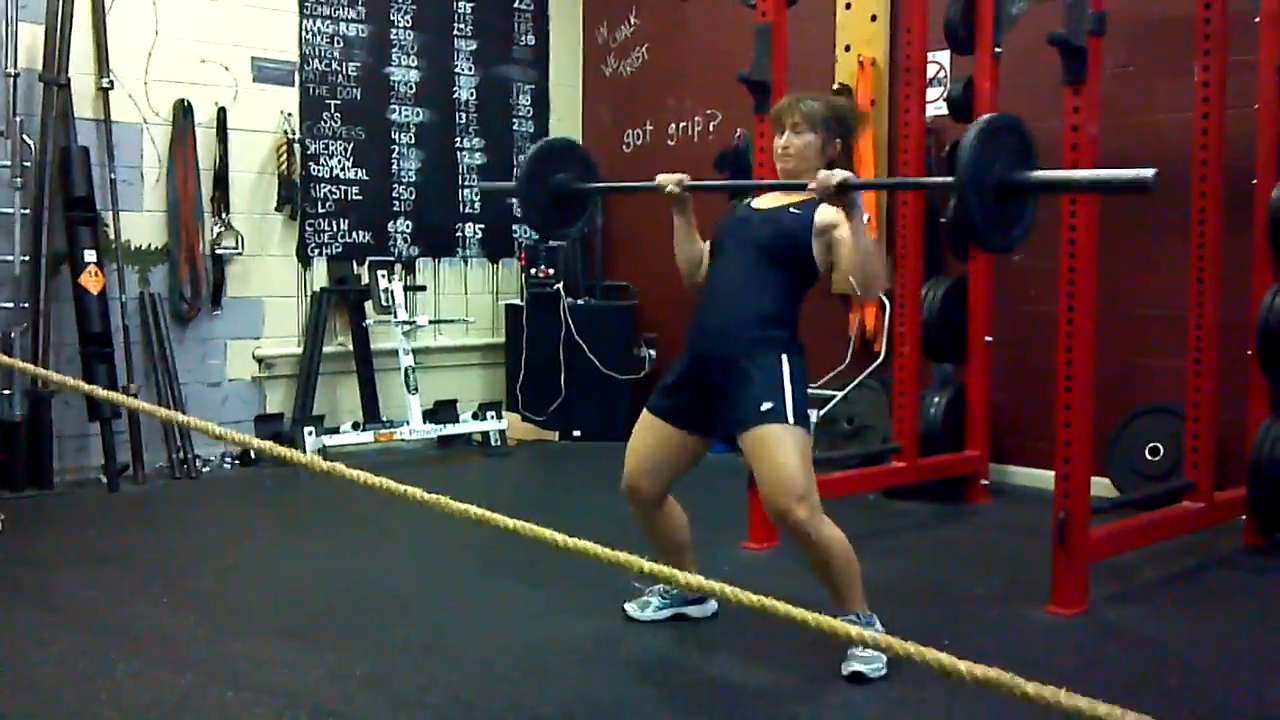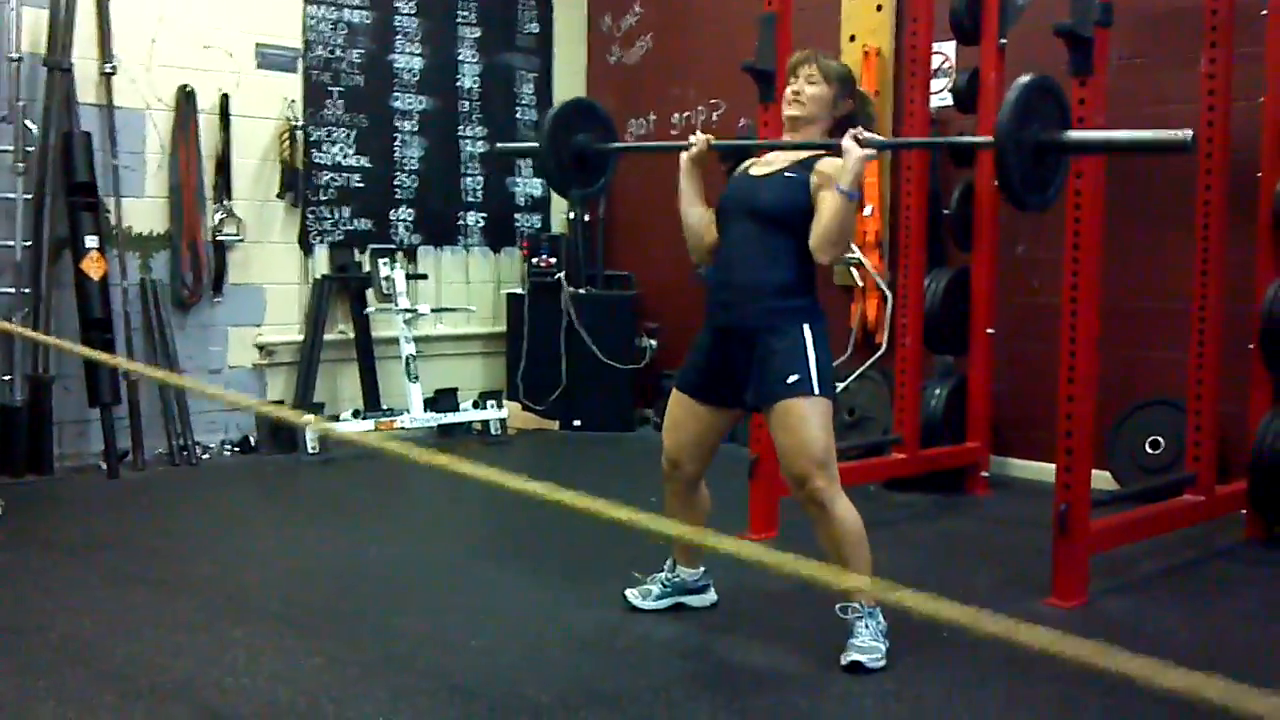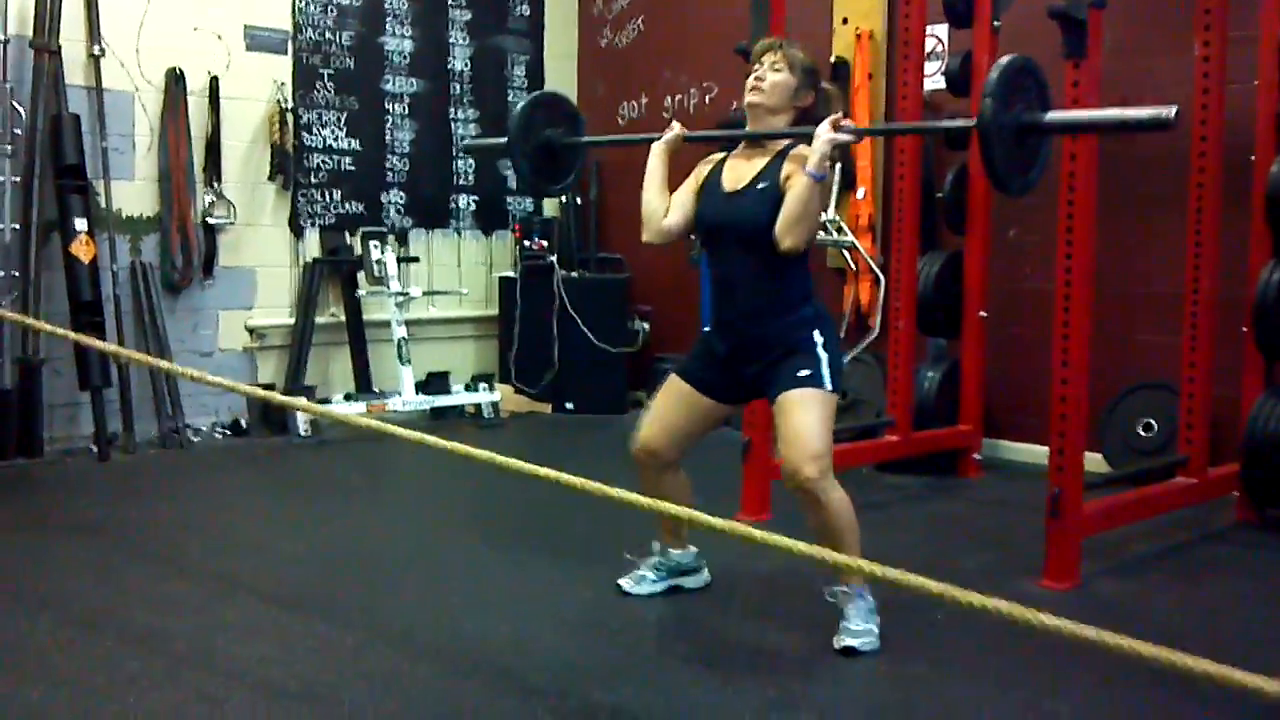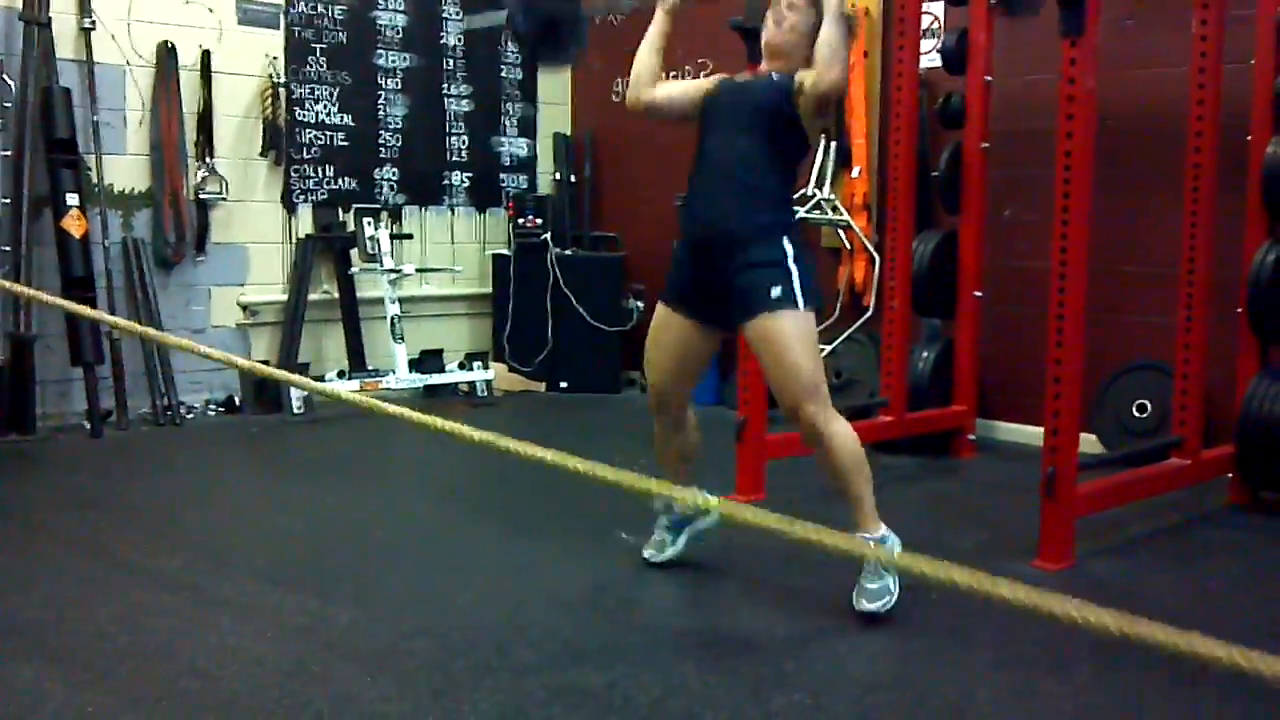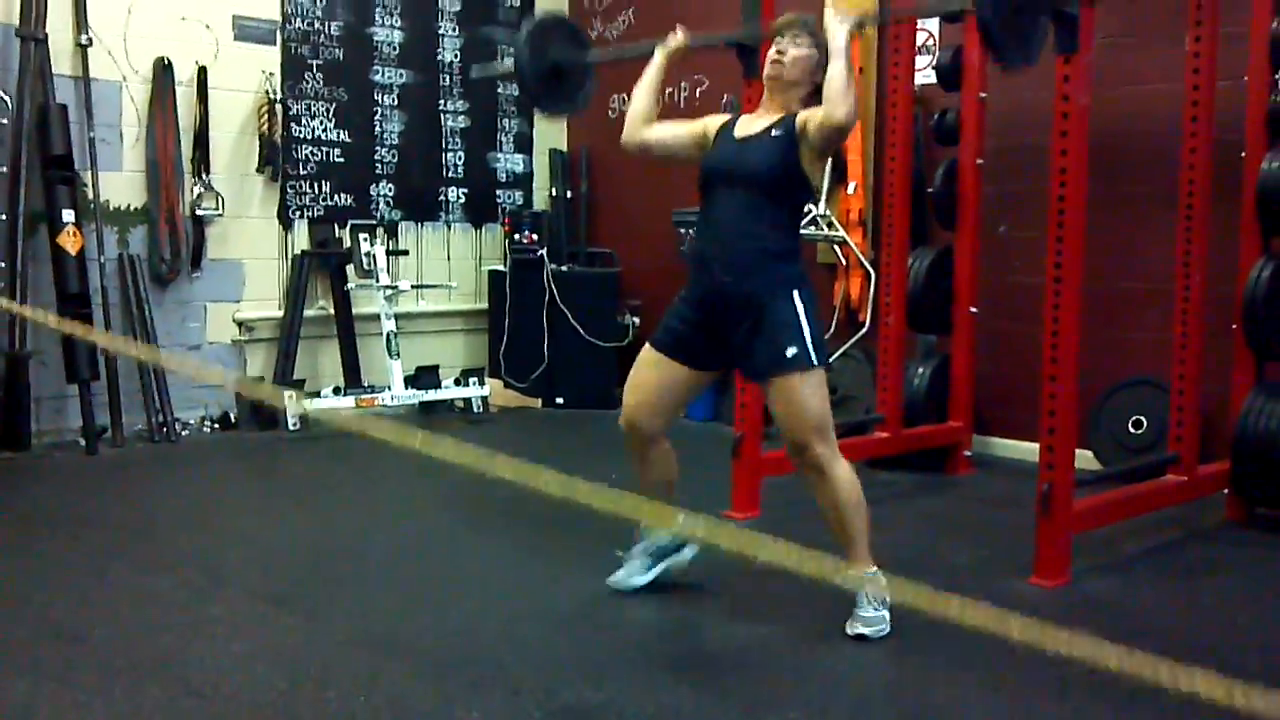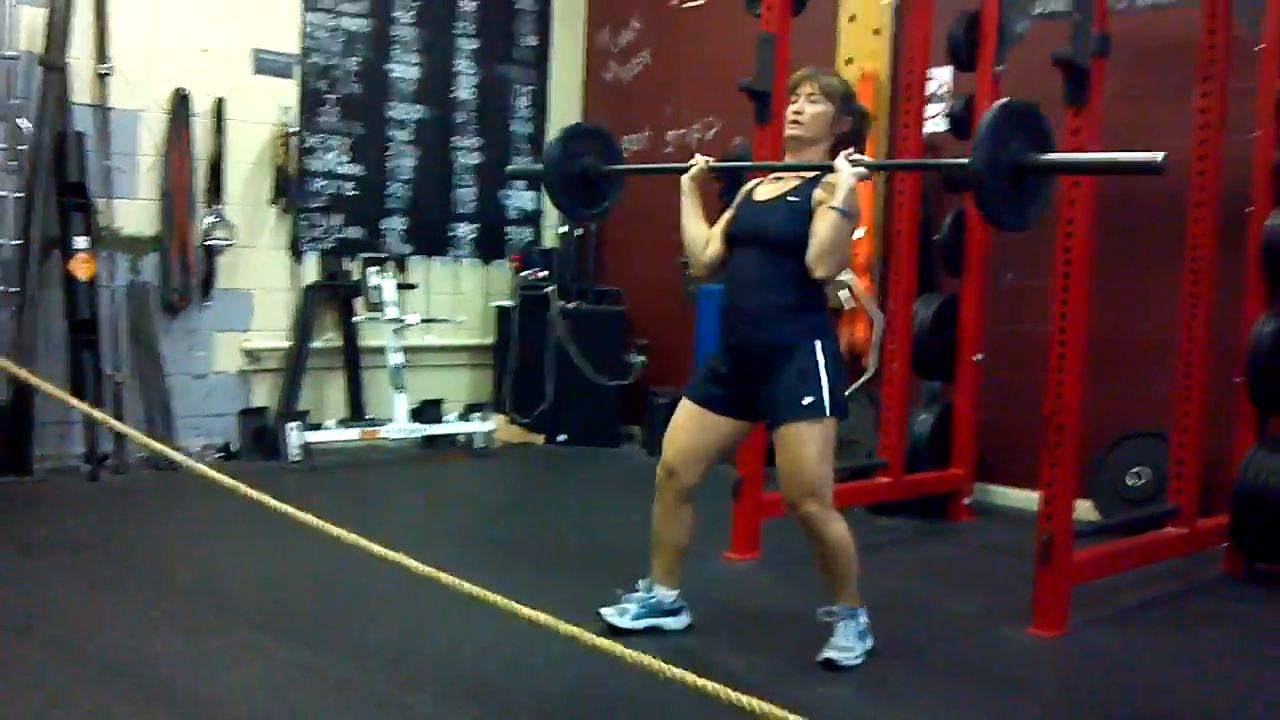
dt=0.5s
person 1, frame 1
left shoulder: (827, 213)
right shoulder: (751, 202)
left elbow: (866, 284)
right elbow: (694, 269)
left wrist: (846, 206)
right wrist: (679, 210)
left hip: (764, 366)
right hip: (696, 363)
left knee: (795, 511)
right knee: (640, 487)
left ankle: (862, 625)
right ankle: (684, 589)
person 1, frame 2
left shoulder: (830, 169)
right shoulder: (750, 166)
left elbow: (826, 251)
right elbow: (703, 245)
left wrist: (851, 172)
right wrist: (689, 170)
left hip: (787, 335)
right hip: (719, 334)
left knee: (815, 483)
right knee: (678, 464)
left ankle: (865, 614)
right ankle: (688, 575)
person 1, frame 3
left shoulder: (798, 162)
right shoulder: (713, 165)
left elbow: (790, 238)
right elbow: (656, 230)
left wrist: (820, 156)
right wrist: (659, 156)
left hip: (796, 344)
right hip: (725, 342)
left knee: (807, 471)
right knee: (651, 448)
left ankle: (856, 597)
right ankle: (678, 557)
person 1, frame 4
left shoulder: (807, 85)
right shoulder: (725, 84)
left elbow: (830, 80)
right elbow: (642, 94)
left hip: (764, 255)
right hip: (697, 255)
left knee: (807, 406)
right knee: (664, 396)
left ankle: (876, 541)
right ankle: (684, 506)
person 1, frame 5
left shoulder: (809, 124)
right shoulder: (724, 124)
left elbow: (839, 118)
right elbow: (636, 136)
right wrist: (661, 61)
left hip: (773, 302)
right hip: (703, 299)
left knee: (814, 451)
right knee: (638, 422)
left ankle: (867, 581)
right ankle: (663, 539)
person 1, frame 6
left shoulder: (833, 188)
right shoulder: (755, 188)
left elbow: (823, 267)
right elbow: (704, 258)
left wrist: (845, 189)
right wrist: (691, 188)
left hip: (799, 355)
right hip: (734, 355)
left knee: (809, 502)
right knee: (673, 474)
left ankle: (850, 616)
right ankle: (662, 595)
